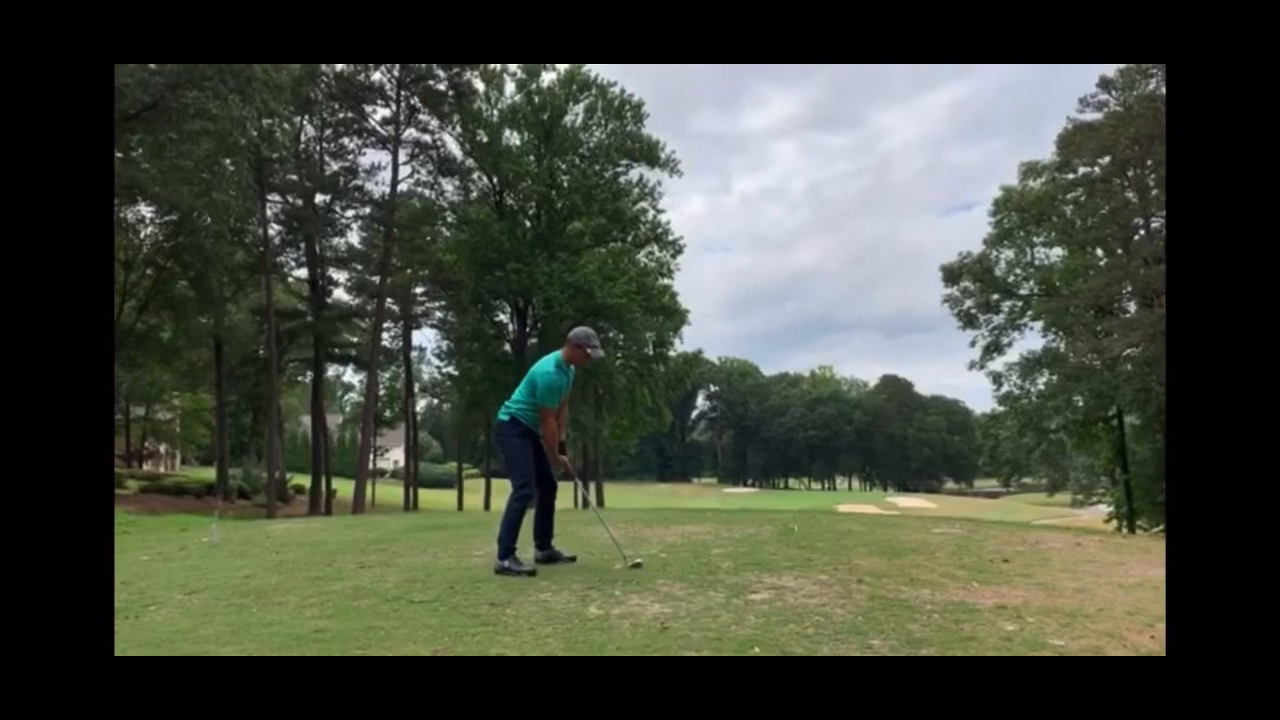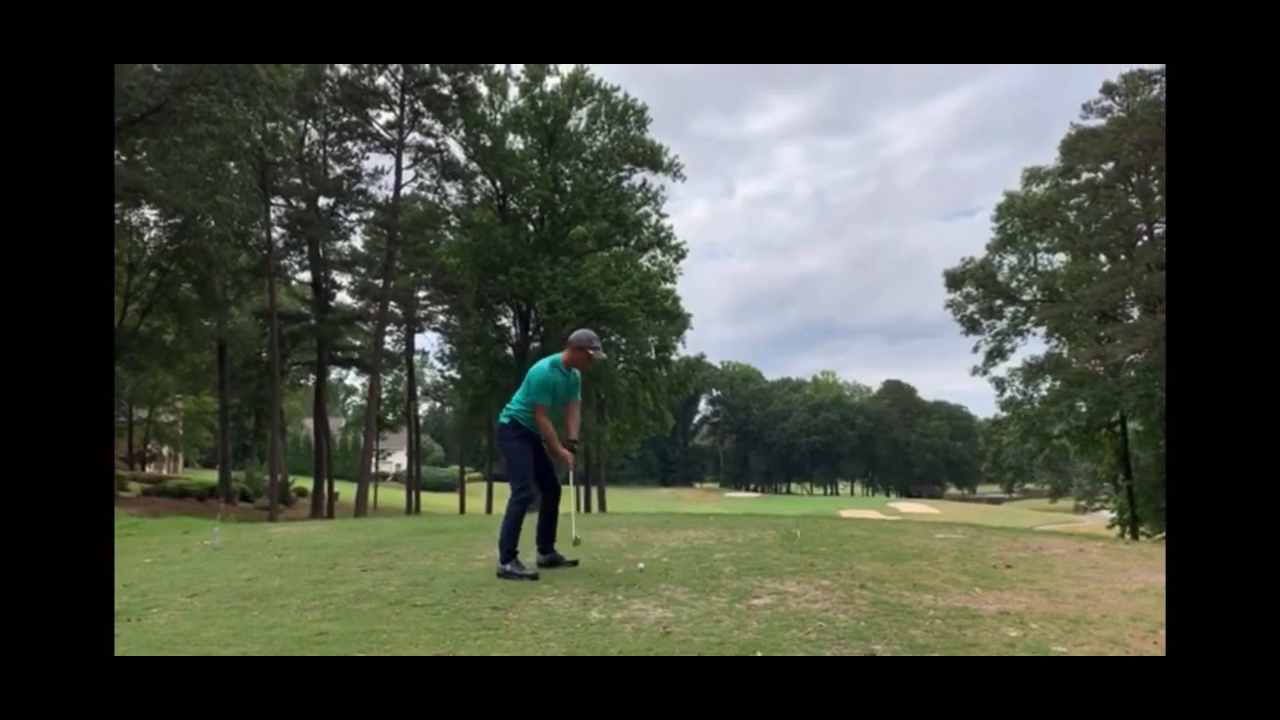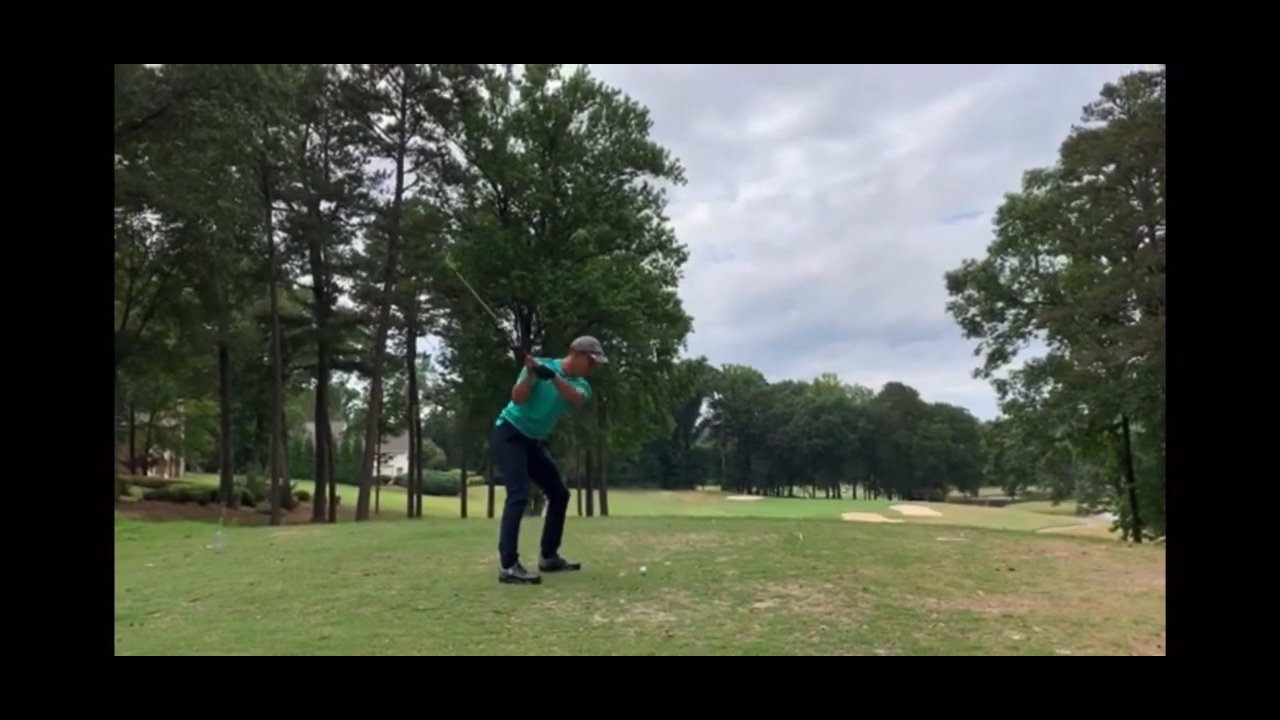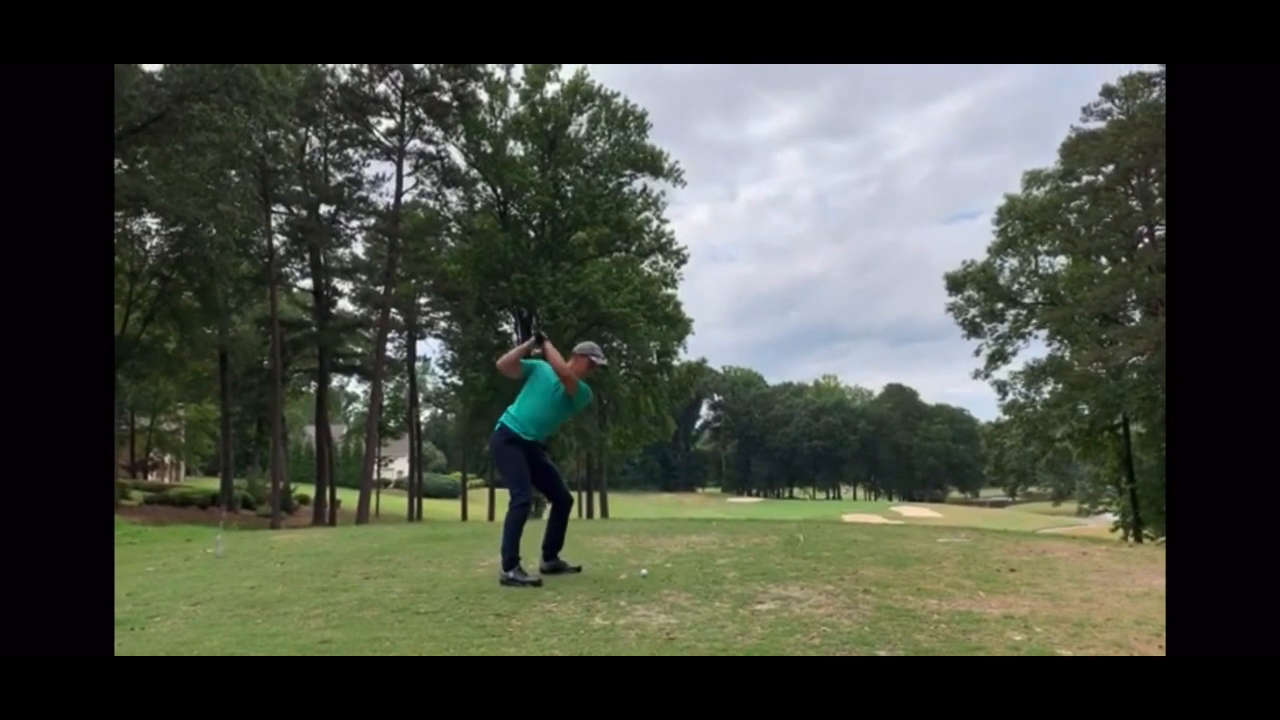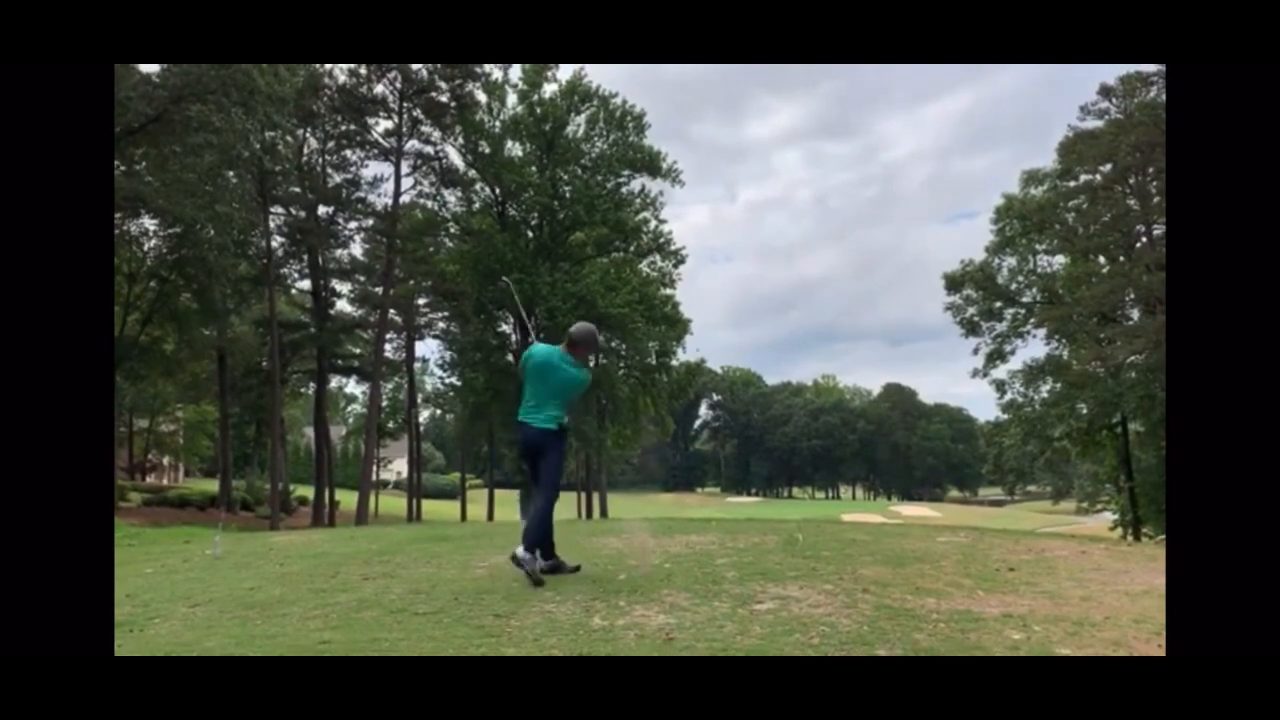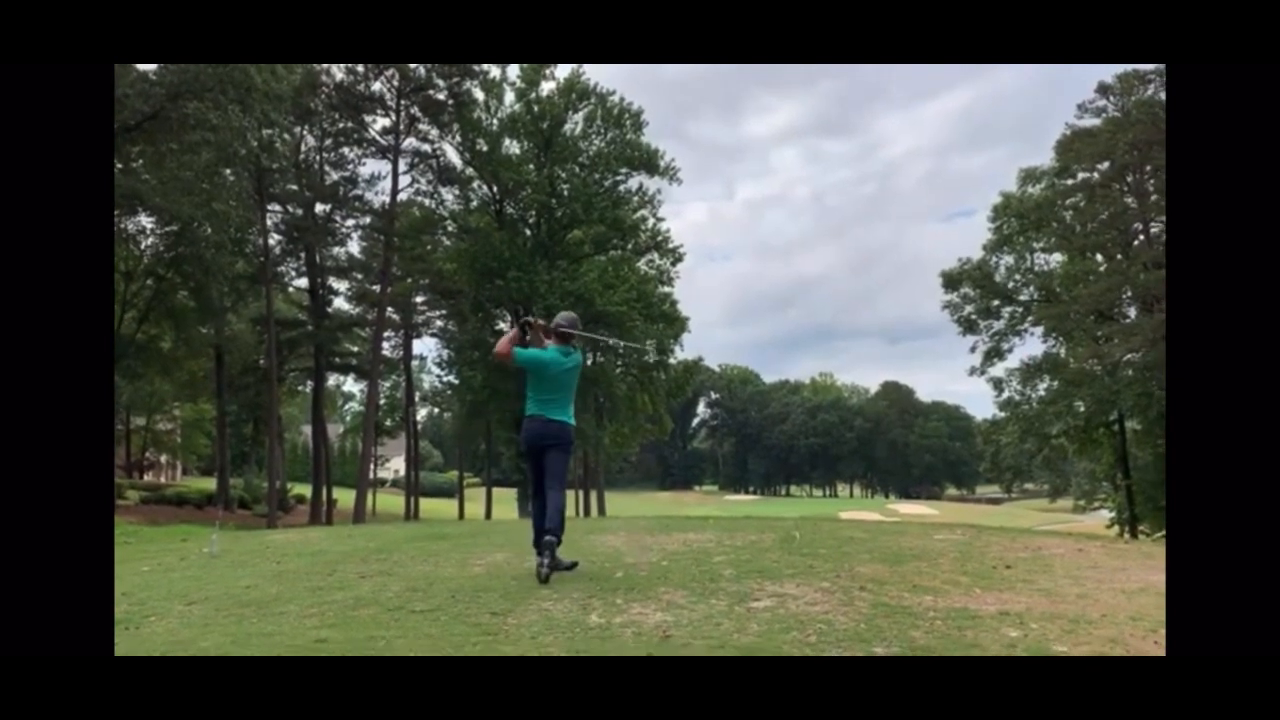
dt=0.4s
person 1, frame 1
left shoulder: (568, 370)
right shoulder: (550, 373)
left elbow: (561, 410)
right elbow: (548, 420)
left wrist: (562, 446)
right wrist: (555, 456)
left hip: (528, 430)
right hip: (512, 428)
left knee: (548, 486)
right knee: (524, 489)
left ankle: (543, 548)
right ankle: (504, 558)
person 1, frame 2
left shoulder: (574, 376)
right shoulder: (545, 372)
left elbow: (573, 410)
right elbow: (541, 417)
left wrist: (571, 444)
right wrist: (558, 451)
left hip: (531, 435)
right hip: (513, 430)
left knee: (552, 490)
right knee: (524, 493)
left ankle: (546, 552)
right ankle: (507, 562)
person 1, frame 3
left shoulder: (582, 387)
right shoulder: (538, 365)
left elbow: (573, 397)
right elbow: (517, 397)
left wrist: (551, 377)
right wrist: (530, 373)
left hip: (534, 441)
right hip: (509, 434)
left knee: (559, 494)
right knee: (518, 496)
left ankle: (549, 556)
right ankle: (508, 565)
person 1, frame 4
left shoulder: (582, 392)
right shoulder: (538, 368)
left elbow: (564, 374)
right elbow: (502, 366)
left wrist: (546, 343)
right wrist: (531, 343)
left hip: (533, 446)
right hip: (508, 438)
left knee: (563, 499)
right knee: (522, 499)
left ankle: (550, 559)
right ankle: (509, 568)
person 1, frame 5
left shoulder: (538, 351)
right shoulder: (582, 376)
left elbow: (523, 371)
left hip: (527, 431)
right hip: (550, 435)
left knee: (542, 493)
right knee: (547, 495)
left ankle: (548, 557)
right ankle: (526, 550)
person 1, frame 6
left shoulder: (540, 358)
right shoulder: (576, 358)
left elbow: (500, 352)
left wrist: (519, 328)
right wrist: (536, 331)
left hip: (532, 428)
right hip: (560, 430)
left knee: (538, 492)
right knee: (555, 489)
left ankle: (544, 554)
right ankle: (551, 539)
